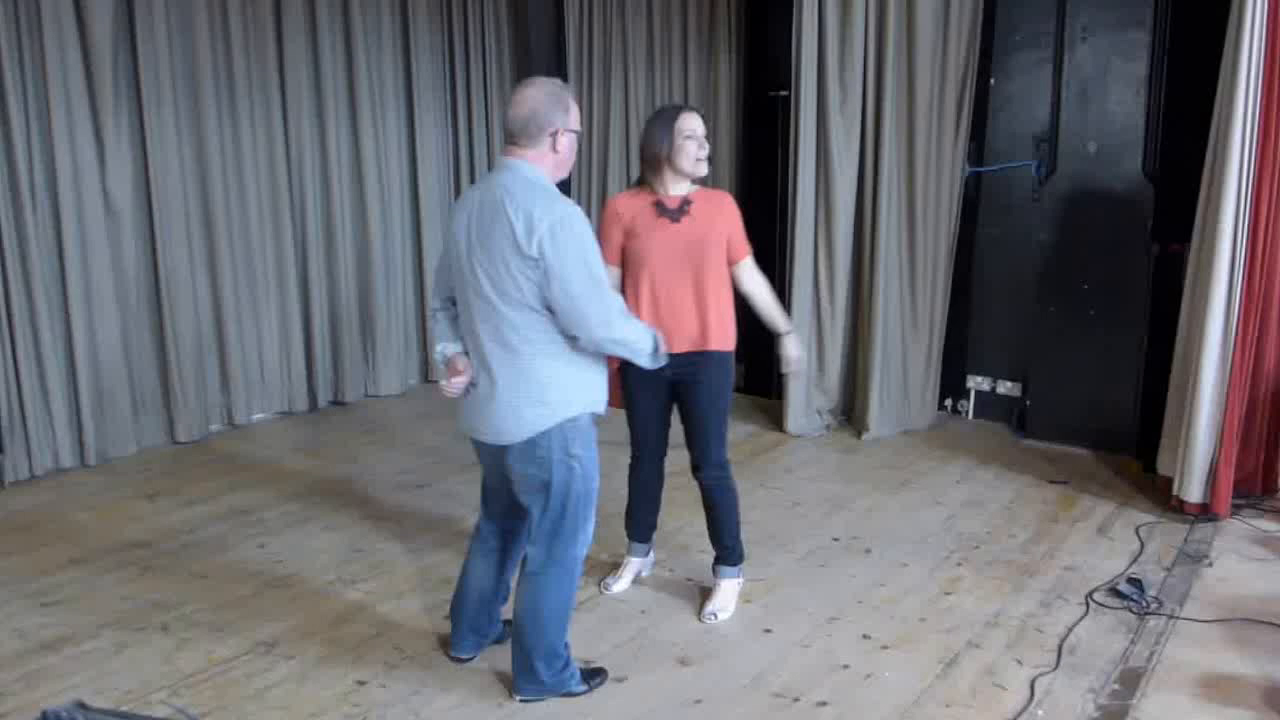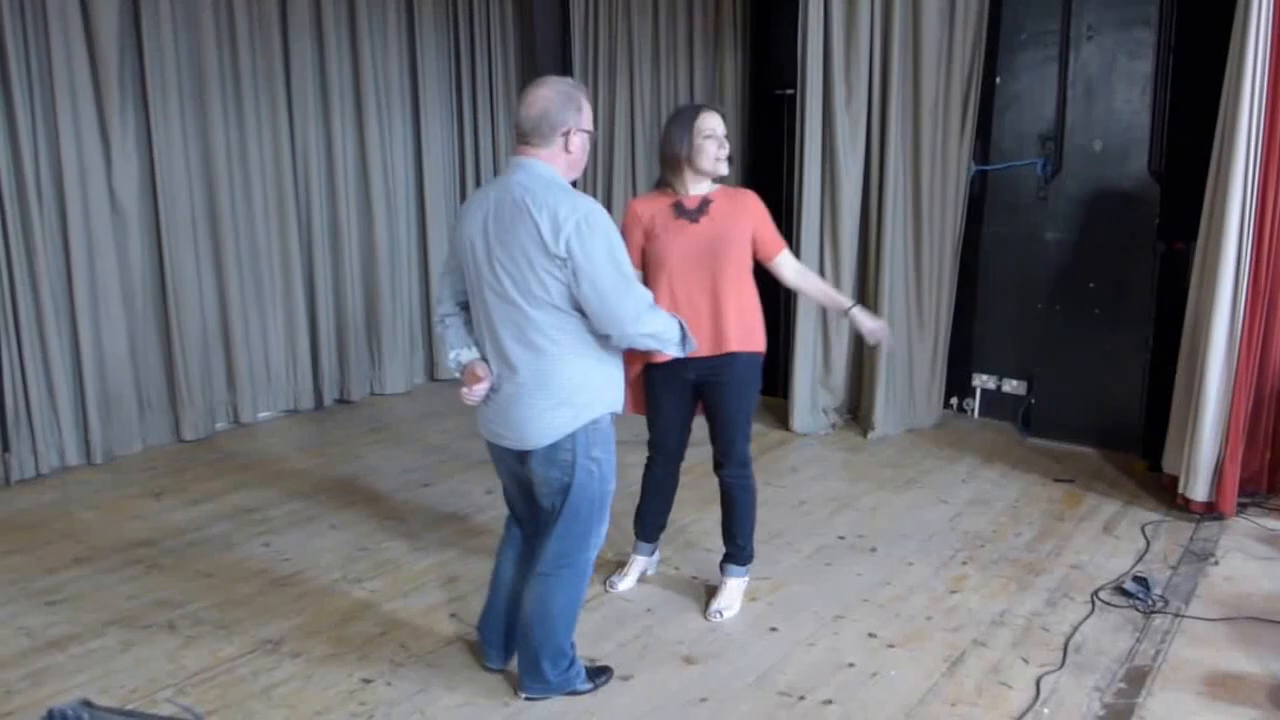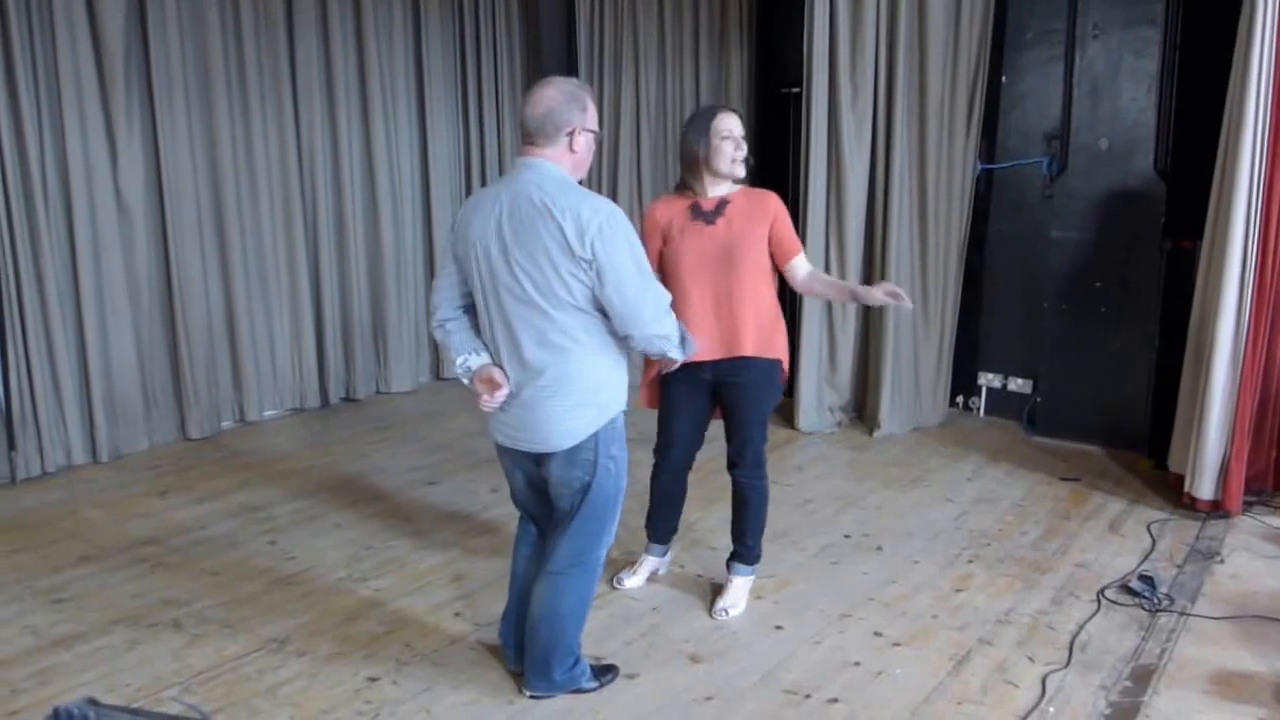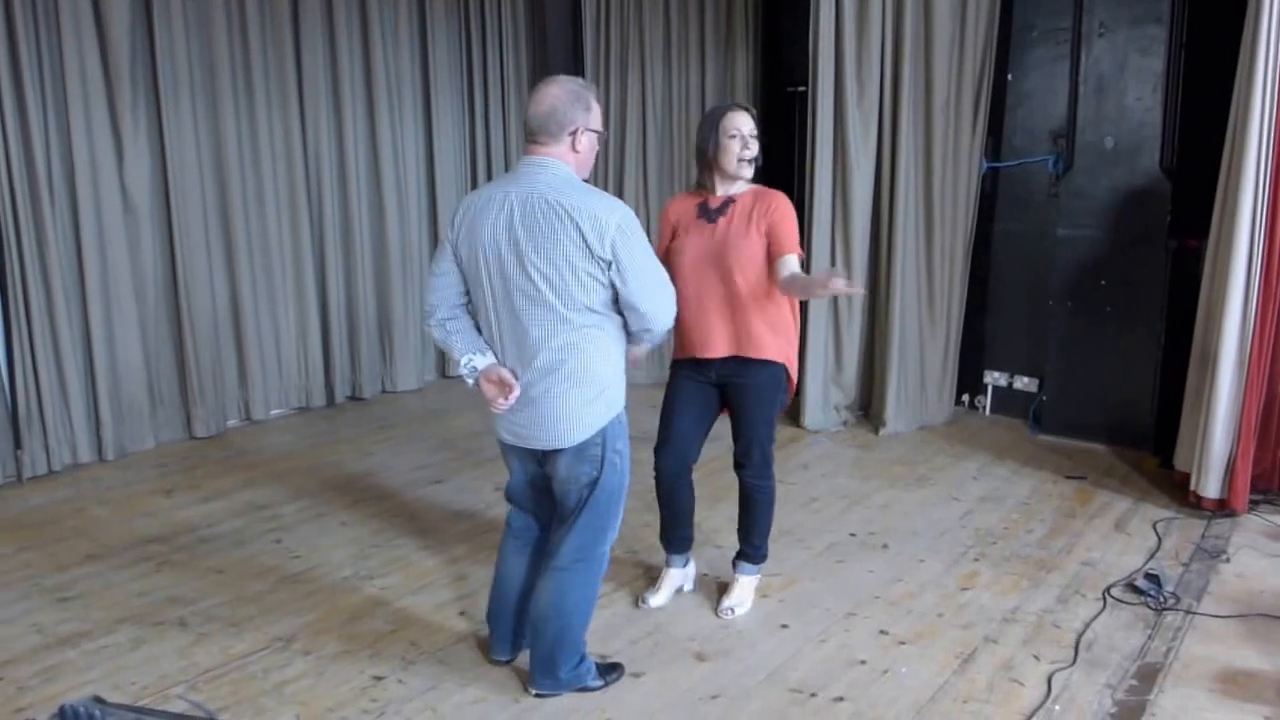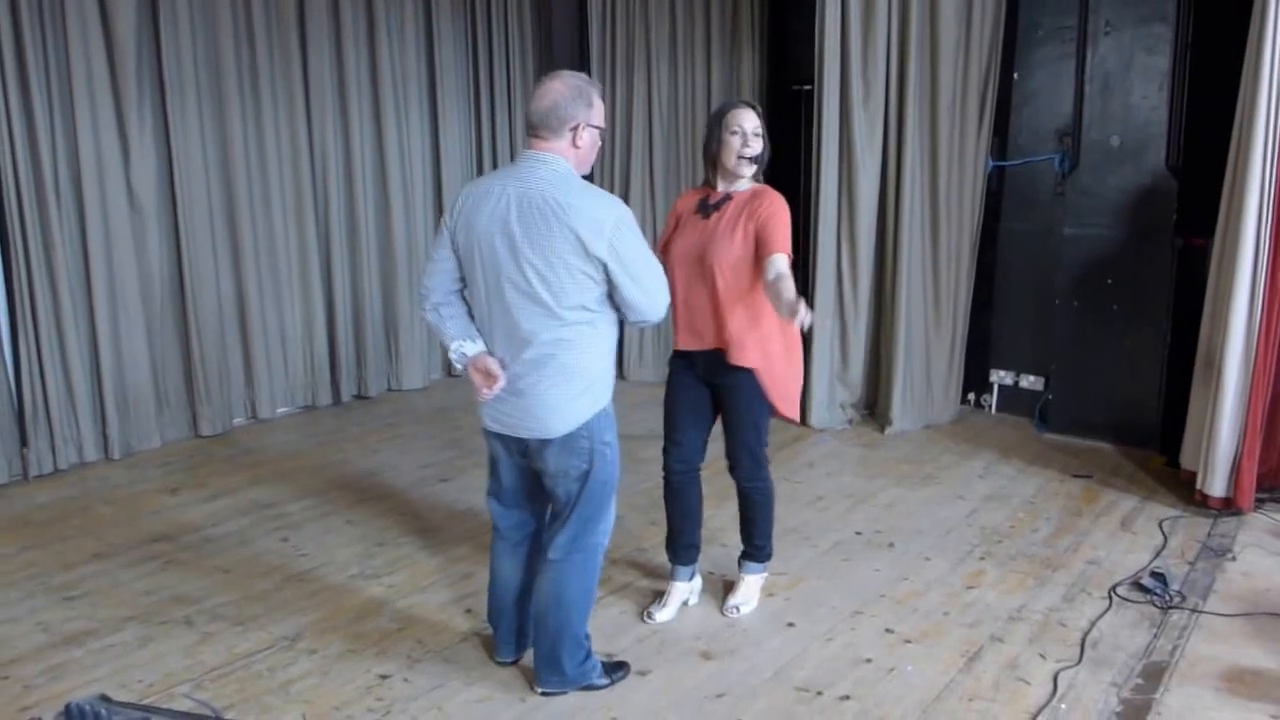
dt=0.2s
person 1, frame 1
left shoulder: (469, 205)
right shoulder: (552, 214)
left elbow: (443, 300)
right elbow: (596, 322)
left wrist: (454, 355)
right wrist: (652, 346)
left hip: (487, 410)
right hip: (547, 415)
left knee: (501, 521)
right knee: (557, 543)
left ankle: (470, 631)
right ankle: (542, 672)
person 1, frame 2
left shoulder: (475, 209)
right shoulder: (574, 213)
left elbow: (449, 307)
right elbow: (625, 318)
left wrist: (468, 360)
right wrist: (678, 334)
left hip: (501, 415)
right hip: (566, 417)
left knee: (525, 528)
right knee: (567, 546)
left ankle: (497, 640)
right ankle: (546, 671)
person 1, frame 3
left shoulder: (474, 211)
right shoulder: (593, 215)
left elbow: (446, 312)
right elbow: (647, 322)
left wrist: (478, 365)
right wrist: (679, 345)
left hip: (511, 417)
right hip: (581, 417)
left knee: (537, 526)
right knee: (577, 545)
left ankle: (518, 643)
right ankle: (552, 670)
person 1, frame 4
left shoulder: (473, 209)
right shoulder: (602, 213)
left elbow: (443, 311)
right elbow: (657, 314)
left wrist: (483, 365)
right wrist: (625, 337)
left hip: (514, 414)
right hip: (586, 415)
left knee: (527, 523)
right knee: (582, 541)
left ankle: (505, 636)
right ankle: (557, 668)
person 1, frame 5
left shoulder: (473, 198)
right shoulder: (599, 211)
left elbow: (438, 295)
right elbow: (652, 304)
left wrist: (472, 353)
left hip: (501, 405)
right hip: (571, 409)
left knee: (514, 522)
right knee: (578, 535)
left ankle: (510, 637)
right ankle: (564, 665)
person 2, frame 1
left shoulder: (721, 205)
right shoulder: (624, 207)
left elbow: (748, 275)
right elbow: (608, 285)
left wrist: (785, 331)
left hip: (707, 356)
right hip: (644, 357)
left knee: (711, 464)
right knee: (646, 458)
left ankle: (730, 572)
right ankle: (640, 551)
person 2, frame 2
left shoulder: (745, 205)
right shoulder: (644, 210)
left elbow: (791, 270)
left wrist: (851, 309)
right wrist: (635, 345)
left hip: (733, 357)
right hip: (667, 360)
left knee: (733, 464)
right knee: (662, 458)
left ankle: (736, 572)
right ankle: (644, 550)
person 2, frame 3
left shoulder: (765, 206)
right shoulder: (663, 213)
left elbow: (804, 278)
left wrist: (858, 292)
left hip: (751, 360)
right hip: (686, 363)
left knee: (747, 467)
right knee: (670, 460)
left ankle: (742, 571)
right ankle: (657, 549)
person 2, frame 4
left shoulder: (771, 205)
right shoulder: (678, 211)
left elbow: (789, 277)
left wrist: (816, 286)
left hip: (759, 360)
right hip: (695, 361)
left knee: (753, 467)
right knee: (668, 461)
left ankle: (747, 569)
right ankle: (676, 563)
person 2, frame 5
left shoulder: (768, 204)
right shoulder: (687, 205)
left elbow: (776, 274)
right elbow: (661, 272)
left wrist: (791, 308)
left hip: (746, 358)
right hip: (689, 357)
left knee: (748, 466)
right knee: (679, 465)
left ankle: (754, 569)
right ankle: (684, 576)
